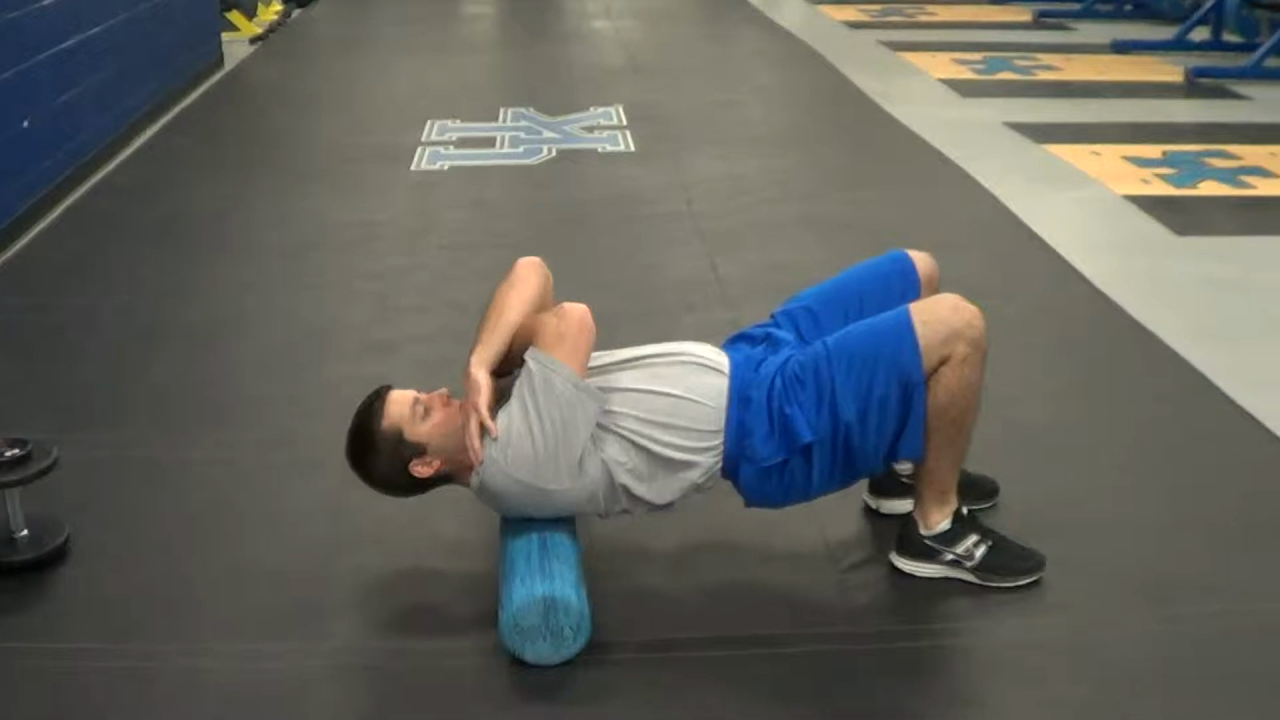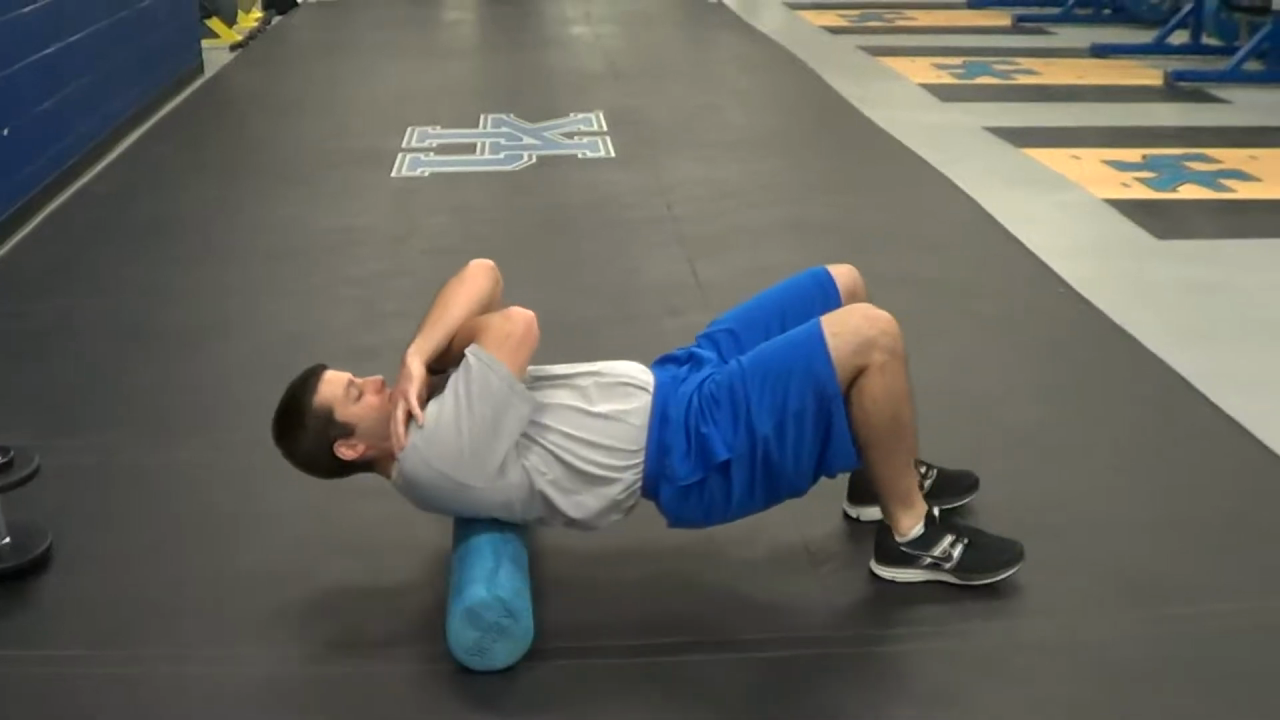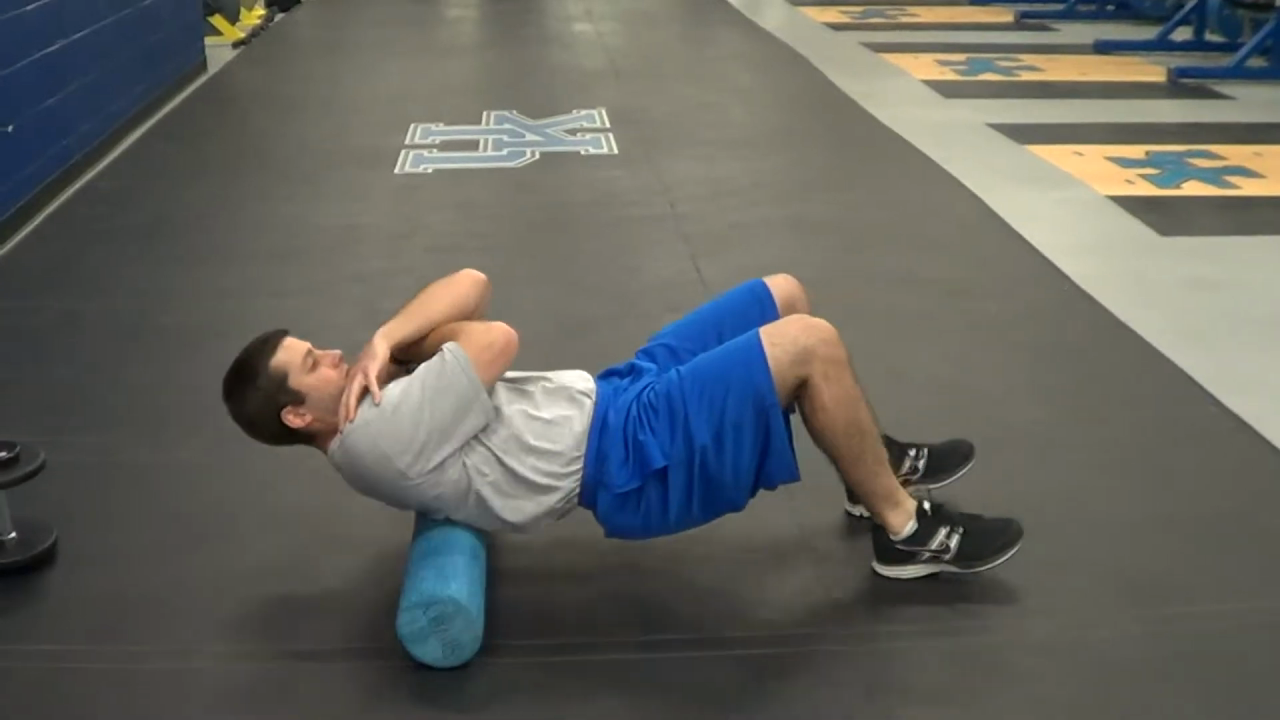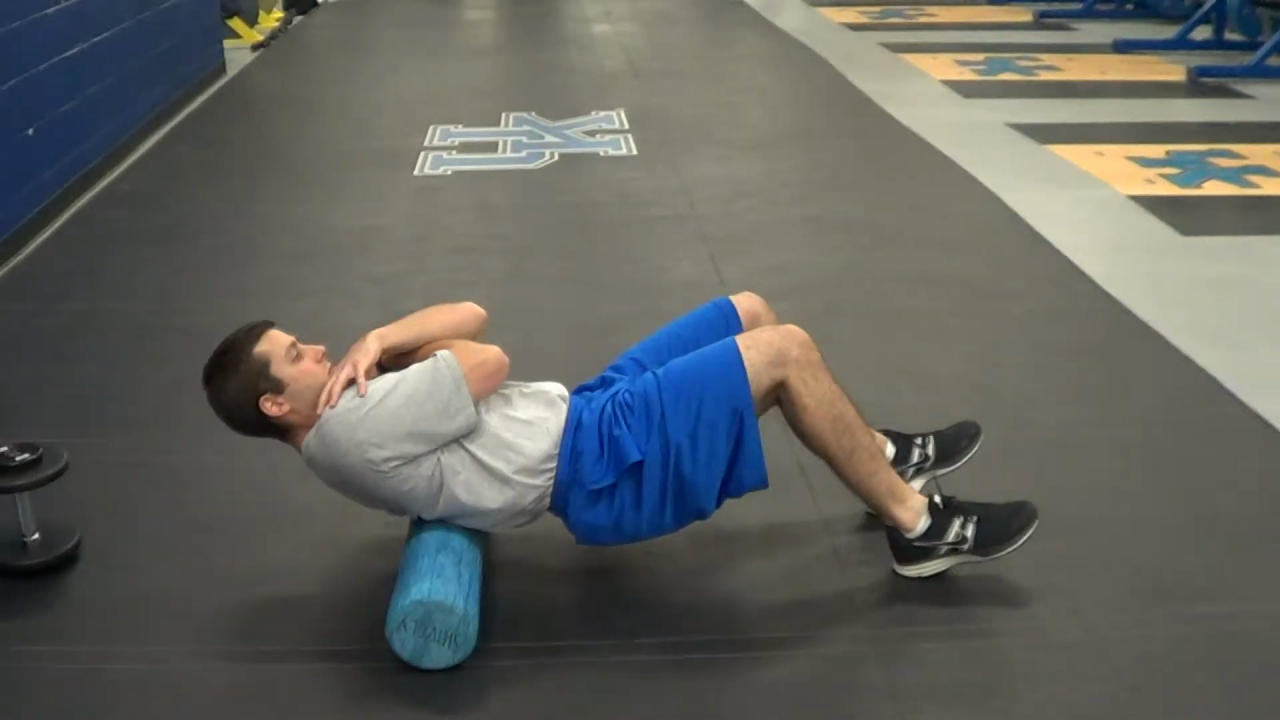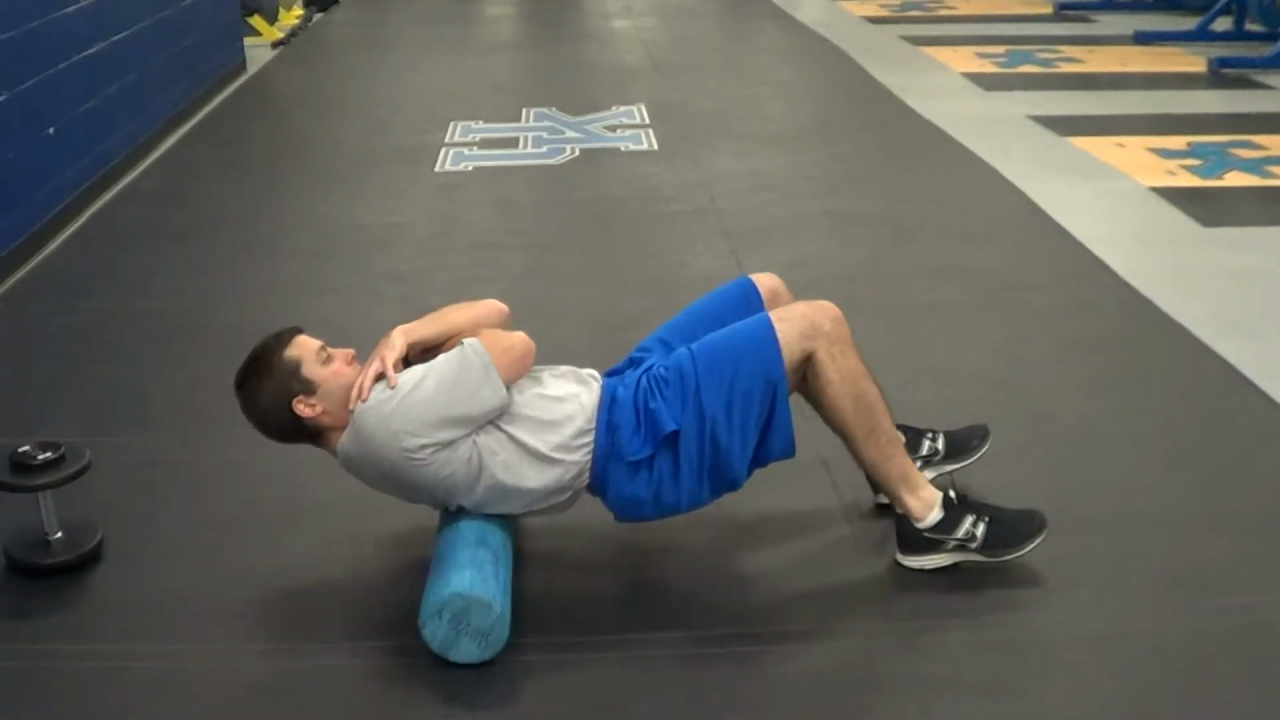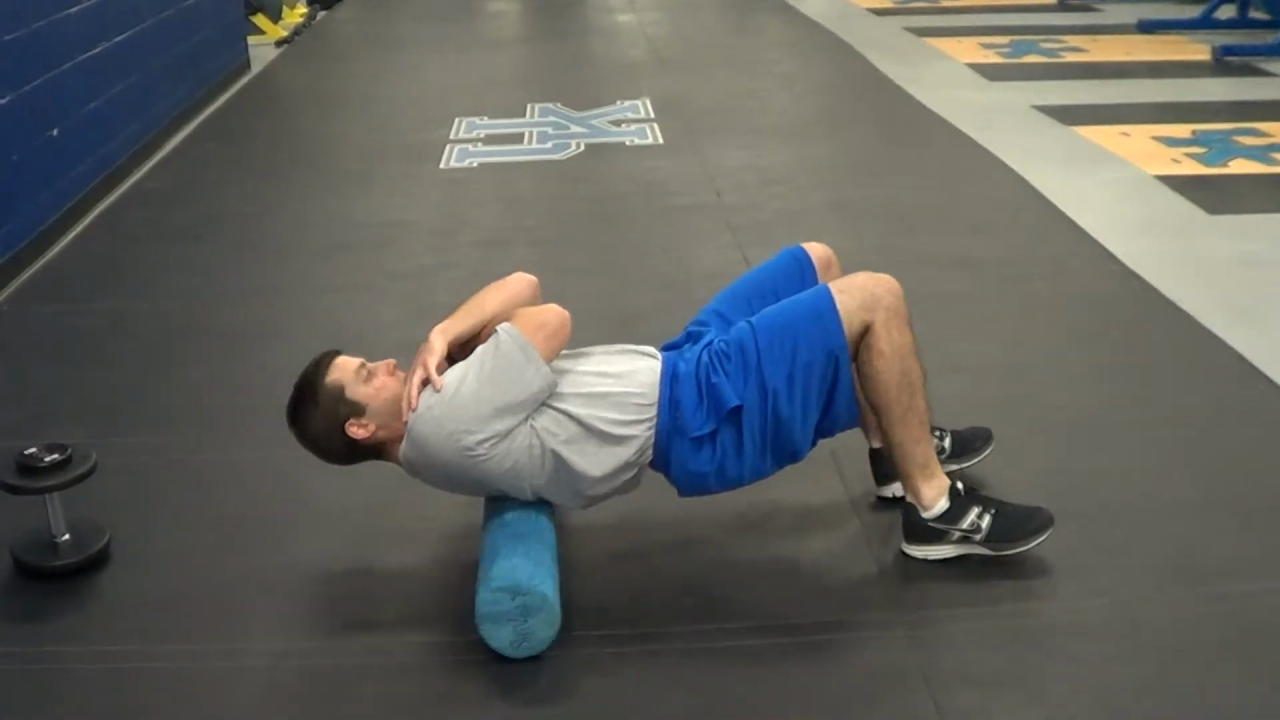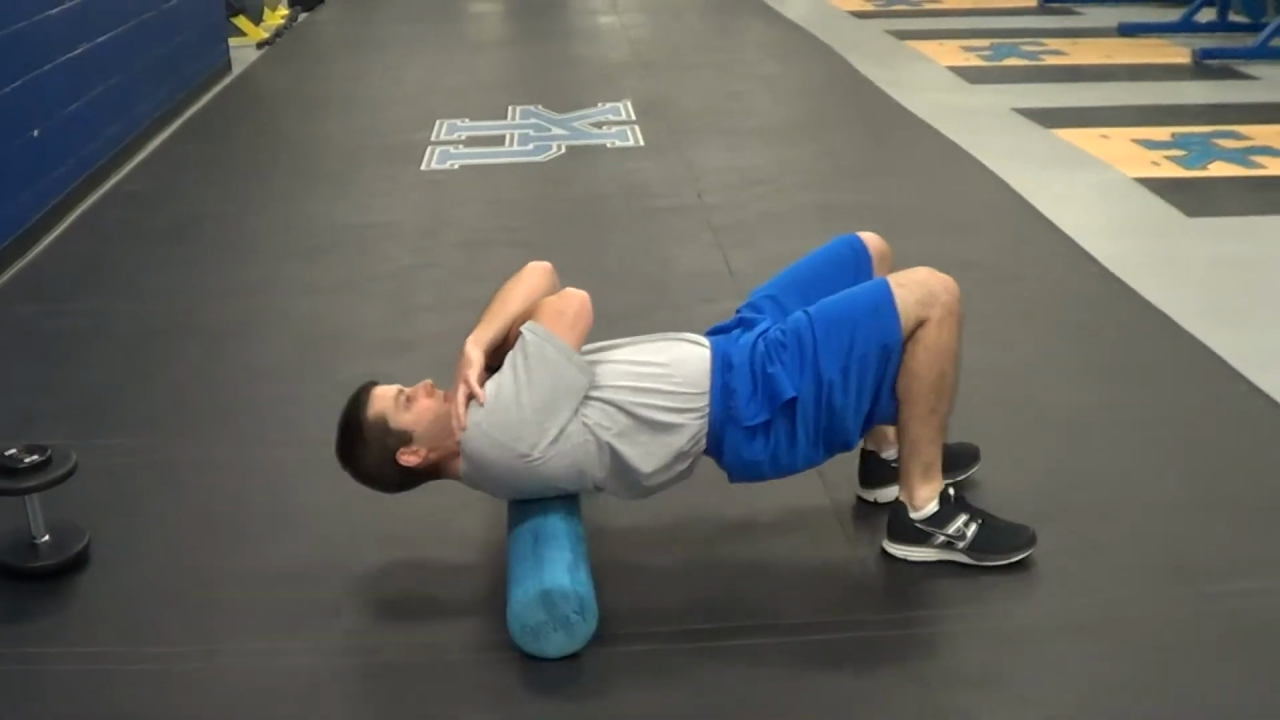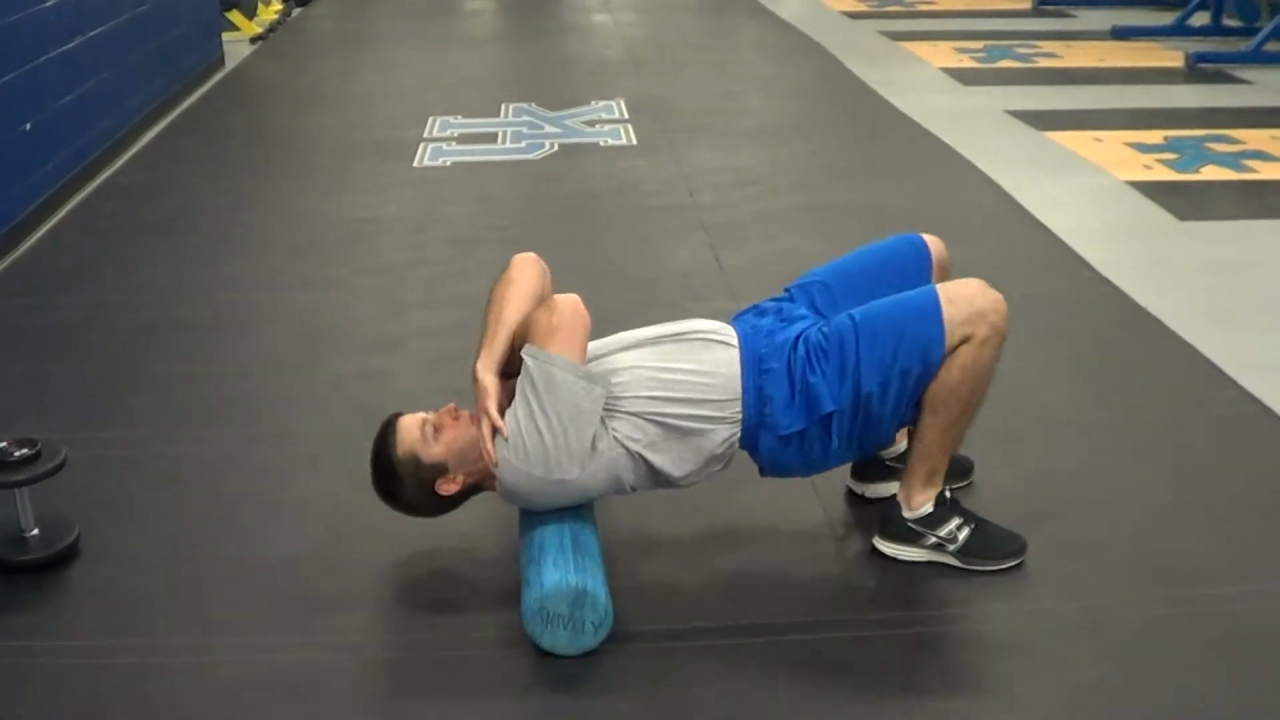
dt=0.3s
person 1, frame 1
left shoulder: (493, 416)
right shoulder: (519, 470)
left elbow: (531, 270)
right elbow: (571, 322)
left wrist: (481, 359)
right wrist: (505, 349)
left hip: (739, 370)
right hip: (761, 427)
left knee: (918, 273)
right knee: (957, 325)
left ankle: (901, 468)
right ankle: (936, 529)
person 1, frame 2
left shoulder: (421, 414)
right shoulder: (439, 464)
left elbow: (481, 273)
right elbow: (517, 325)
left wrist: (420, 353)
right wrist: (441, 345)
left hip: (669, 386)
right hip: (688, 448)
left knee: (844, 285)
right knee: (871, 334)
left ankle: (878, 472)
right ankle: (909, 534)
person 1, frame 3
left shoulder: (375, 401)
right shoulder: (380, 440)
left elbow: (473, 283)
right elbow: (498, 342)
left wrist: (388, 337)
right wrist: (404, 344)
left hip: (609, 404)
right hip: (625, 463)
left knee: (783, 295)
right knee: (812, 342)
left ankle: (874, 462)
right ankle: (906, 530)
person 1, frame 4
left shoulder: (353, 406)
right shoulder: (354, 430)
left elbow: (471, 312)
right elbow: (489, 362)
left wrist: (381, 341)
right wrist: (392, 348)
left hip: (585, 413)
right hip: (603, 467)
left knee: (749, 313)
right knee: (787, 349)
left ankle: (879, 455)
right ankle: (915, 524)
person 1, frame 5
left shoulder: (378, 408)
right shoulder: (390, 425)
left elbow: (493, 310)
right elbow: (515, 348)
left wrist: (403, 336)
right wrist: (415, 346)
left hip: (614, 403)
right hip: (636, 444)
left knee: (770, 293)
right knee: (819, 323)
left ankle: (892, 451)
right ankle: (928, 520)
person 1, frame 6
left shoulder: (434, 406)
right shoulder: (447, 427)
left elbow: (523, 284)
right elbow: (552, 322)
left wrist: (445, 334)
right wrist: (458, 340)
left hip: (671, 372)
right hip: (697, 417)
left knee: (817, 261)
right knee: (874, 298)
left ankle: (895, 448)
right ankle: (935, 508)
person 1, frame 7
left shoulder: (482, 413)
right shoulder: (505, 444)
left elbow: (539, 272)
right elbow: (570, 304)
left wrist: (478, 344)
right wrist: (493, 348)
left hip: (725, 356)
right hip: (749, 400)
left knee: (870, 251)
right knee: (932, 295)
left ankle: (885, 454)
right ankle: (923, 511)
person 1, frame 8
left shoulder: (512, 411)
right shoulder: (535, 468)
left elbow: (527, 266)
right elbow: (565, 312)
left wrist: (490, 363)
right wrist: (505, 358)
right hip: (780, 395)
left knee: (929, 255)
right knee: (980, 309)
left ankle: (886, 453)
right ankle: (917, 513)
